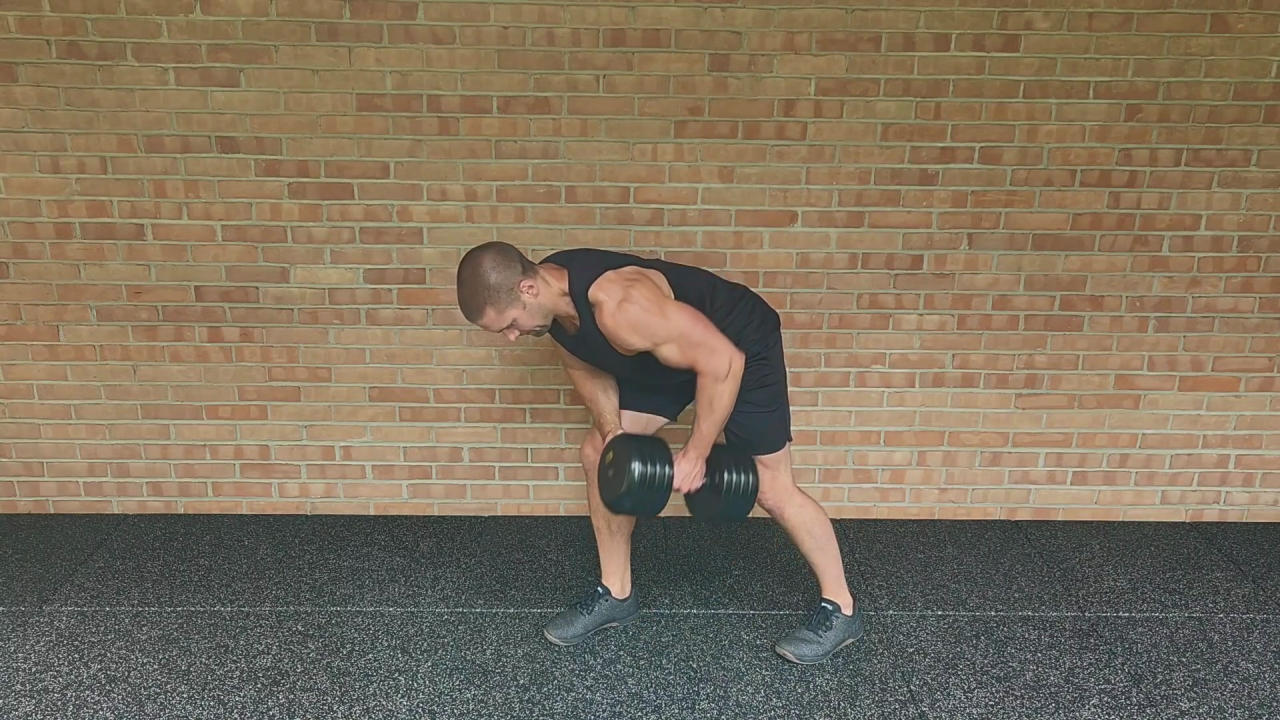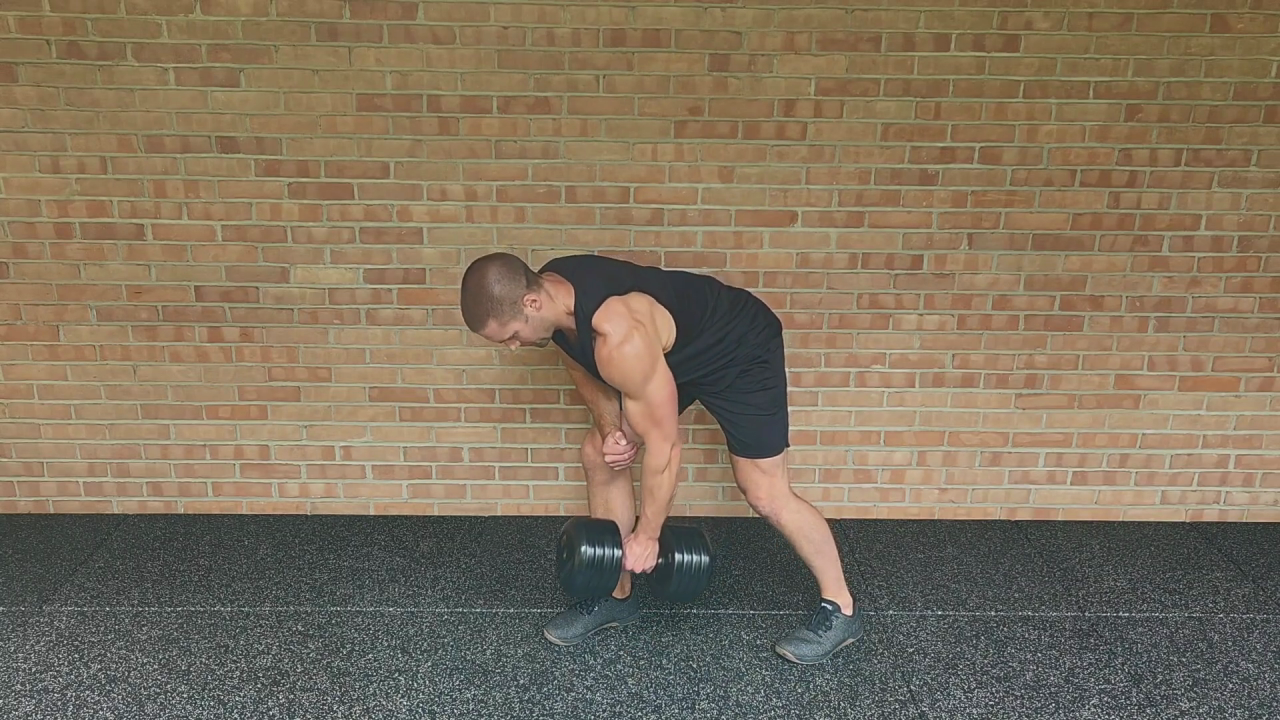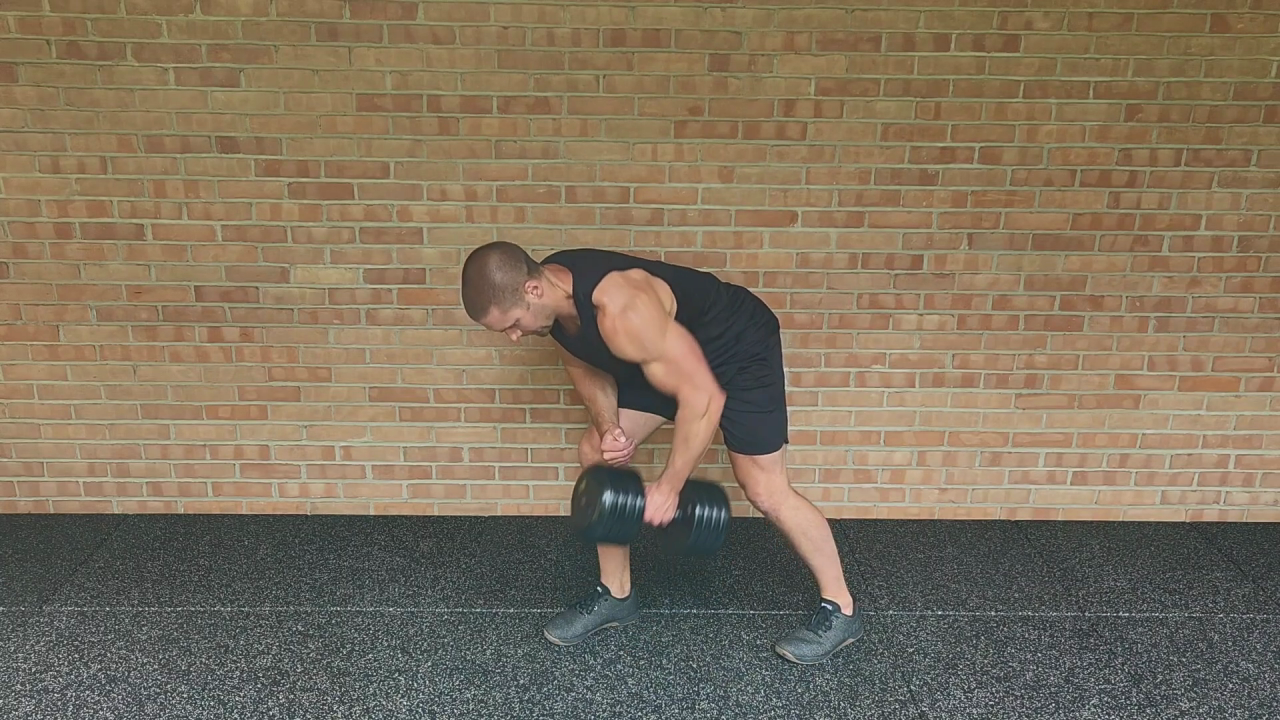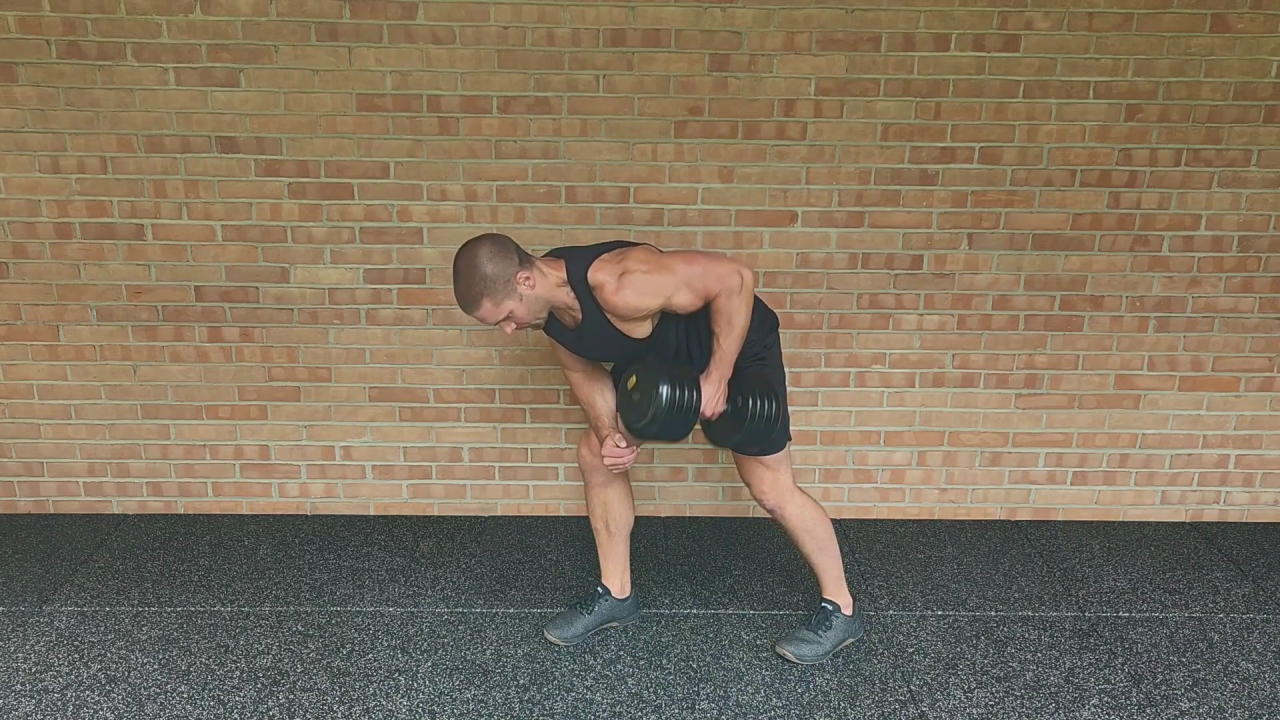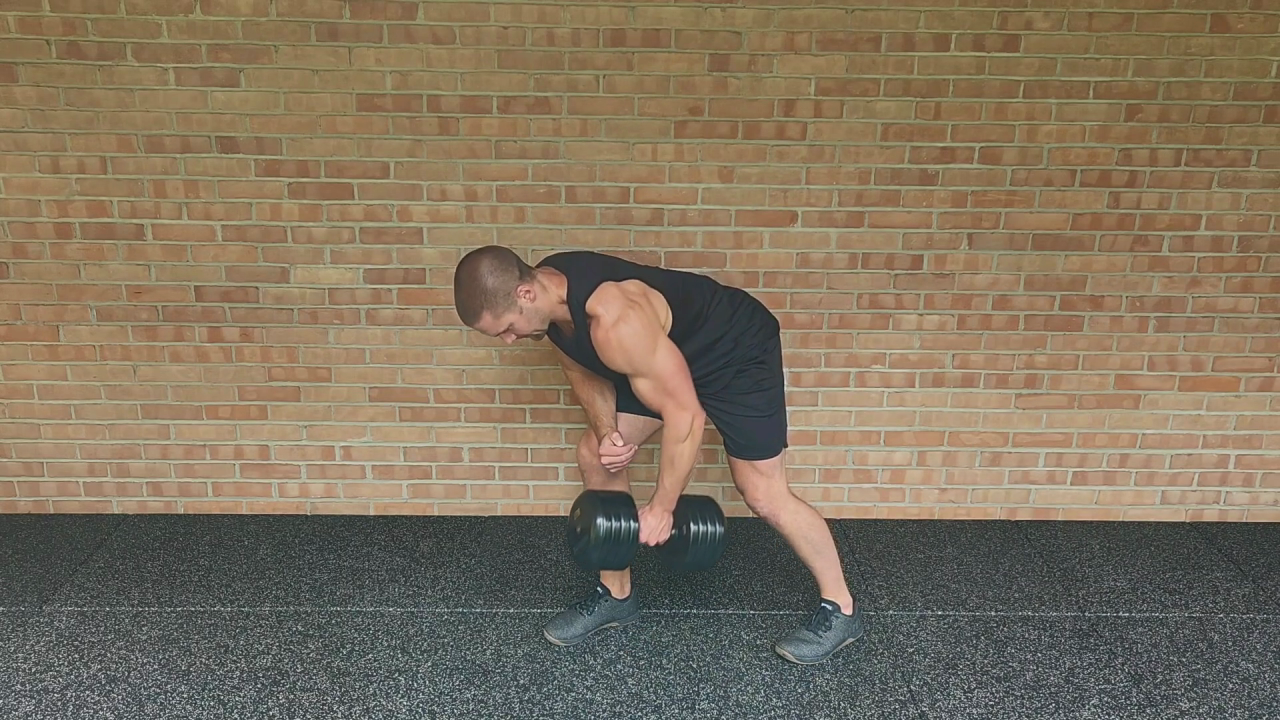
dt=0.5s
person 1, frame 1
left shoulder: (619, 307)
right shoulder: (549, 298)
left elbow: (722, 362)
right elbow: (585, 365)
left wrist: (696, 455)
right wrist: (610, 429)
left hip: (739, 352)
right hip: (666, 352)
left knee: (770, 489)
right knee: (598, 455)
left ankle: (841, 608)
right ankle: (616, 594)
person 1, frame 2
left shoulder: (620, 337)
right shoulder: (550, 289)
left elbow: (661, 445)
right elbow: (583, 364)
left wrist: (646, 535)
right wrist: (609, 428)
left hip: (741, 349)
right hip: (675, 351)
left knee: (765, 494)
right knee: (598, 455)
left ankle: (841, 608)
right ankle: (616, 594)
person 1, frame 3
left shoulder: (619, 312)
right shoulder: (551, 288)
left elbow: (705, 399)
right elbow: (582, 363)
left wrist: (667, 488)
right wrist: (607, 427)
left hip: (737, 347)
right hip: (670, 347)
left knee: (765, 491)
right knee: (595, 452)
left ankle: (840, 609)
right ankle: (616, 593)
person 1, frame 4
left shoulder: (616, 287)
right shoulder: (545, 298)
left elbow: (734, 278)
right elbow: (582, 370)
left wrist: (716, 376)
right wrist: (608, 433)
left hip: (737, 343)
right hip: (661, 354)
left knee: (771, 489)
right knee: (595, 456)
left ankle: (841, 608)
right ankle: (616, 595)
person 1, frame 5
left shoulder: (615, 322)
right shoulder: (548, 293)
left elbow: (685, 417)
right elbow: (582, 367)
left wrist: (661, 508)
right wrist: (606, 431)
left hip: (738, 350)
right hip: (668, 352)
left knee: (763, 495)
right knee: (594, 456)
left ankle: (841, 608)
right ankle: (615, 594)
